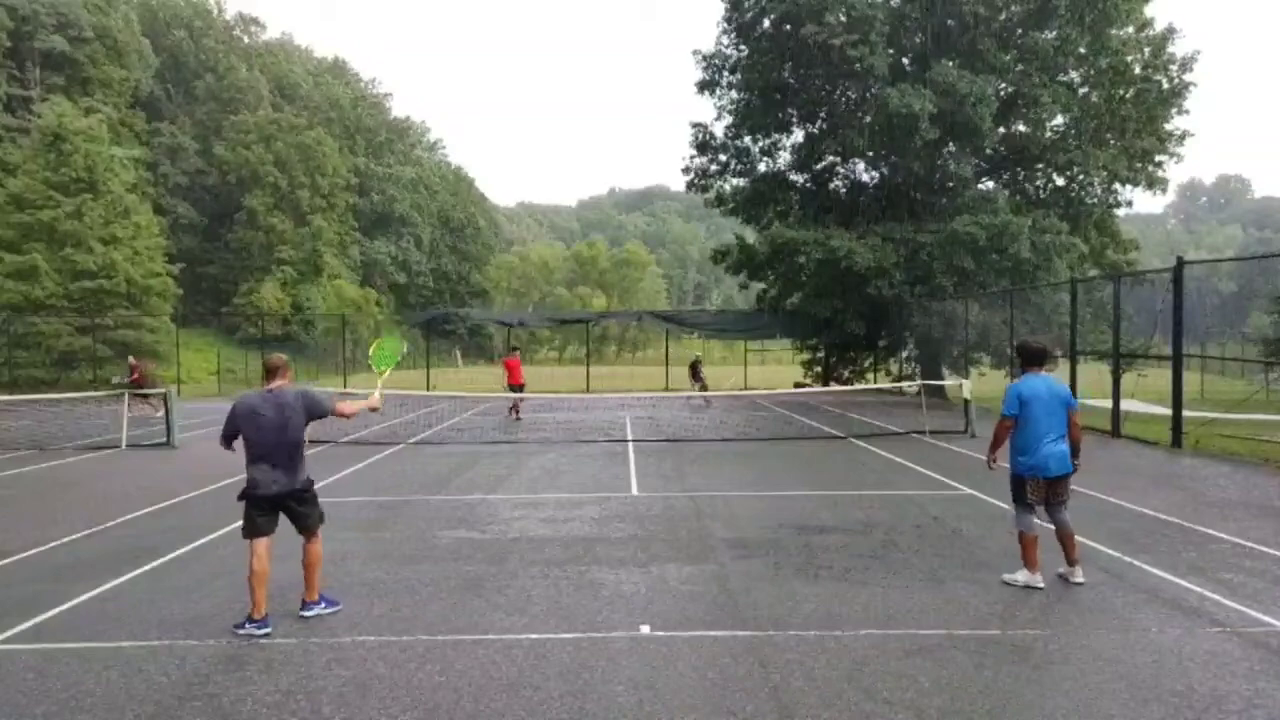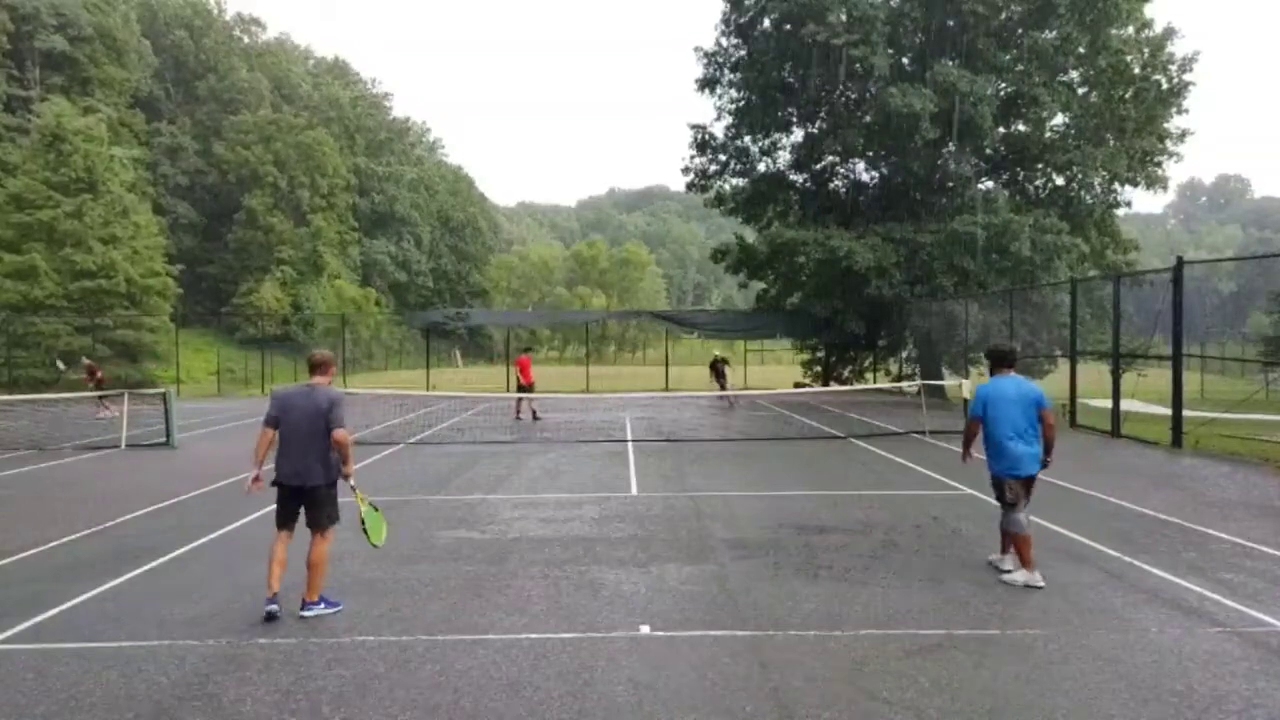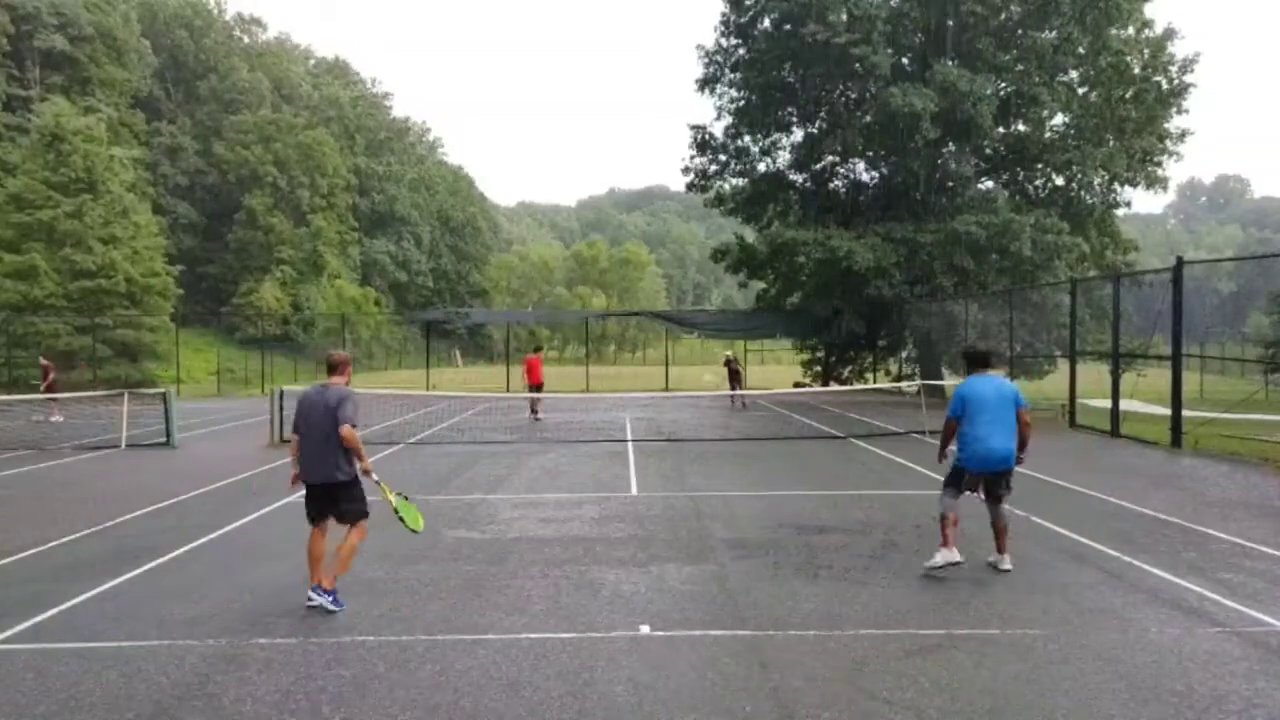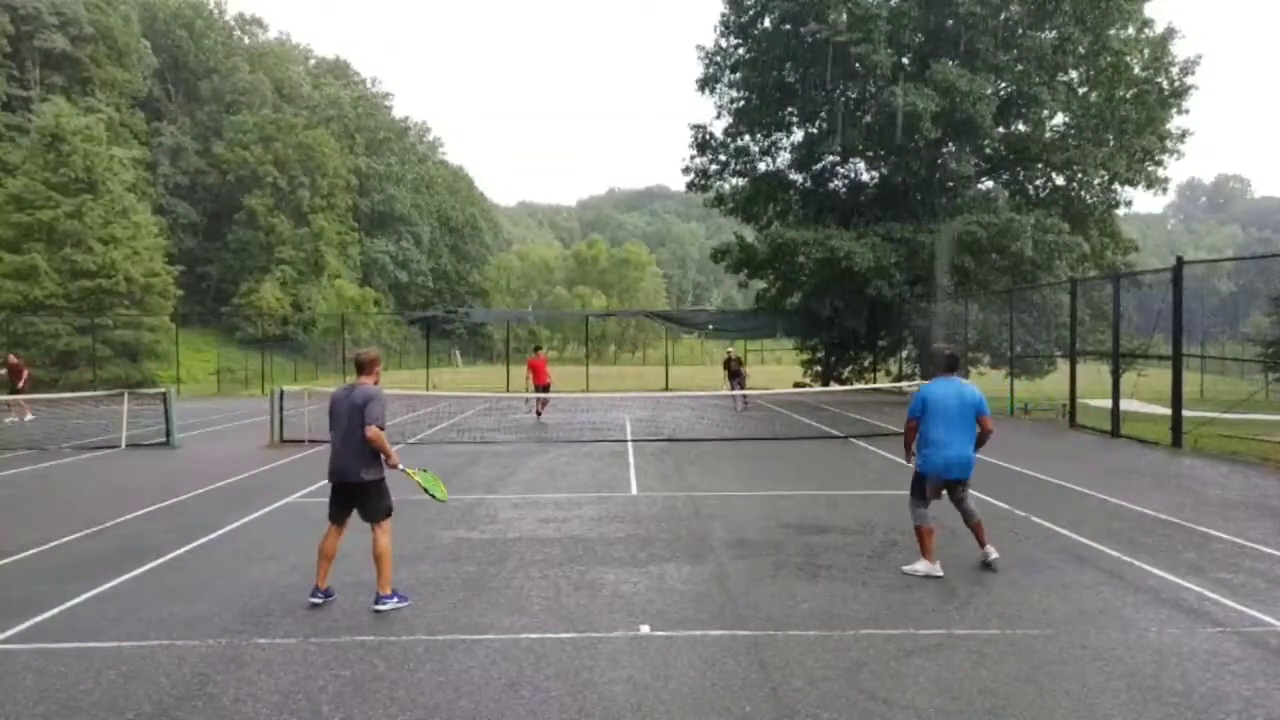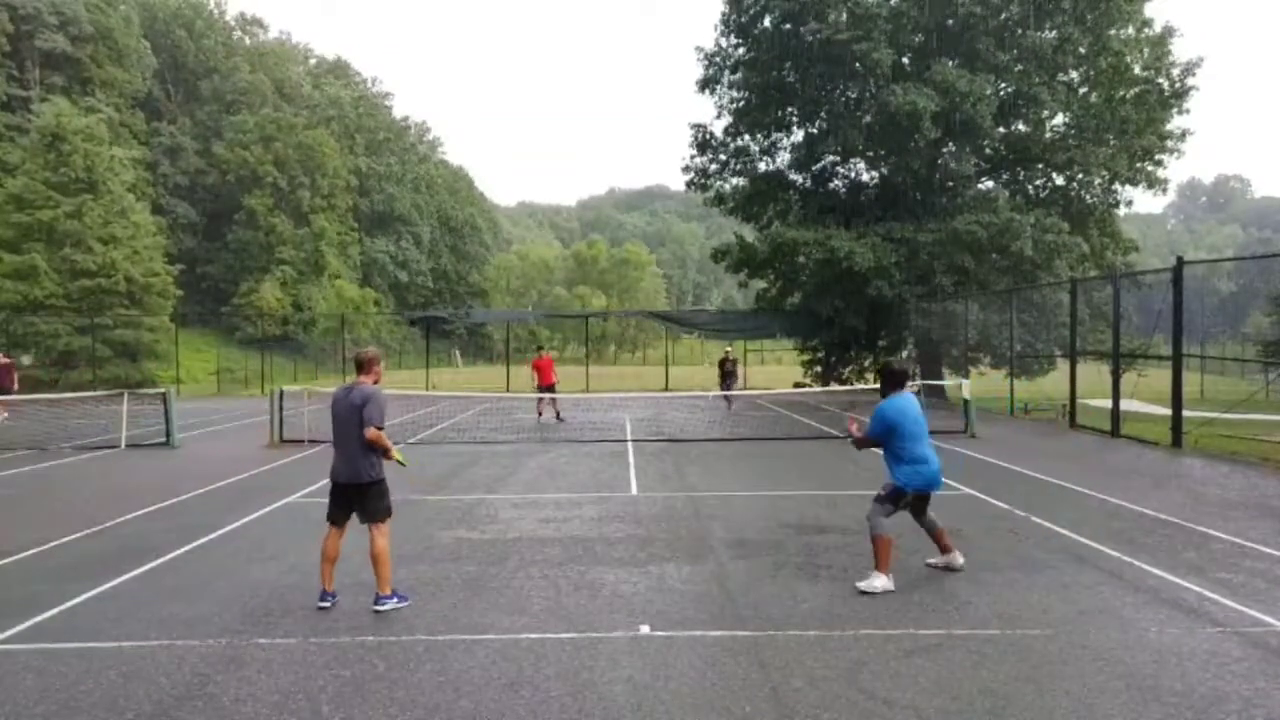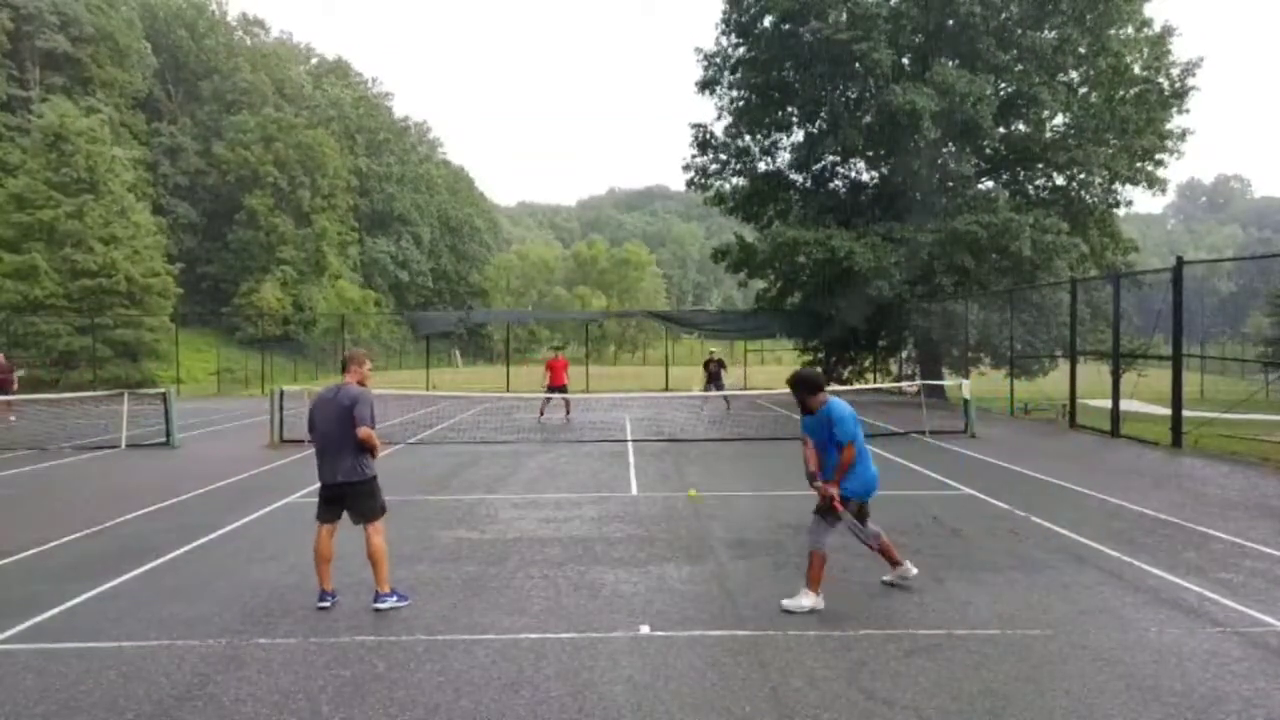
dt=0.4s
person 1, frame 1
left shoulder: (243, 404)
right shoulder: (300, 397)
left elbow: (226, 442)
right elbow: (342, 410)
left wrist: (250, 440)
right wrist: (370, 403)
left hip: (260, 487)
right hip: (295, 484)
left knee: (259, 548)
right knee: (312, 537)
left ankle: (258, 617)
right ankle: (311, 600)
person 1, frame 2
left shoulder: (282, 395)
right shoulder: (332, 397)
left elbow: (268, 432)
right elbow: (339, 436)
left wrist: (257, 468)
right wrist: (348, 463)
left hip: (287, 477)
right hip: (320, 478)
left knee: (283, 534)
right knee: (322, 536)
left ankle: (272, 596)
right ankle: (312, 600)
person 1, frame 3
left shoulder: (306, 396)
right shoulder: (345, 395)
left elbow: (296, 437)
right elbow: (345, 432)
left wrist: (296, 467)
right wrist: (363, 458)
left hip: (313, 475)
right hip: (340, 474)
left knee: (318, 528)
right knee: (358, 527)
left ankle: (316, 587)
right ankle: (325, 585)
person 1, frame 4
left shoulder: (337, 395)
right shoulder: (373, 394)
right elbow: (372, 432)
right wrist: (390, 455)
left hip: (340, 472)
right hip: (367, 474)
left knee: (335, 527)
right knee: (382, 529)
left ankle: (319, 588)
right ankle: (385, 594)
person 1, frame 5
left shoulder: (338, 395)
right shoulder: (372, 395)
right elbow: (371, 433)
right wrist: (388, 447)
left hip: (341, 473)
right hip: (367, 475)
left knee: (335, 530)
right knee: (379, 530)
left ankle: (326, 592)
right ankle: (384, 595)
person 1, frame 6
left shoulder: (320, 397)
right shoulder: (361, 395)
left elbow: (313, 434)
right elbow: (363, 432)
right wrist: (376, 446)
left hip: (329, 474)
right hip: (358, 474)
left knee: (326, 529)
right knee: (375, 528)
left ankle: (325, 592)
right ankle: (384, 593)
person 2, frame 1
left shoulder: (1018, 388)
right shoulder: (1062, 388)
left elbow: (1006, 425)
right elbow: (1075, 425)
left wrist: (992, 451)
right wrist: (1075, 457)
left hip: (1030, 464)
right hip: (1059, 461)
left knee: (1025, 513)
right knee: (1059, 513)
left ankle: (1032, 573)
right ankle: (1074, 569)
person 2, frame 2
left shoulder: (985, 391)
right shoulder: (1033, 388)
left elbow: (973, 426)
right elbow: (1049, 424)
left wrist: (966, 449)
right wrist: (1047, 453)
left hip: (1005, 463)
right hip: (1030, 460)
left knee: (1014, 513)
right knee: (1014, 508)
left ankle: (1030, 572)
right ankle: (1006, 556)
person 2, frame 3
left shoulder: (964, 389)
right shoulder: (1009, 387)
left elbow: (951, 425)
right elbow: (1025, 422)
left wrist: (942, 449)
right wrist: (1020, 450)
left hip: (973, 457)
right hip: (1003, 457)
left knee: (949, 496)
right knee: (996, 504)
left ankle: (949, 550)
right ankle: (1002, 557)
person 2, frame 4
left shoulder: (925, 391)
right shoulder: (974, 393)
left elbow: (911, 427)
right elbow: (987, 429)
left wrist: (908, 450)
right wrist: (970, 449)
left hip: (932, 462)
right hip: (962, 462)
left knee: (919, 506)
right knee: (962, 501)
left ankle: (929, 563)
right ankle: (986, 549)
person 2, frame 5
left shoulder: (885, 409)
right shoulder: (910, 400)
left elbow: (865, 442)
left wrist: (855, 434)
right wrist: (863, 436)
left hip: (912, 476)
right hip: (927, 471)
left knee: (876, 515)
right knee: (920, 513)
left ankle: (882, 576)
right ankle: (950, 555)
person 2, frame 6
left shoulder: (838, 412)
right shoulder: (809, 416)
left elbow: (849, 454)
right elbow: (810, 450)
left wrist: (830, 485)
right wrist: (817, 482)
left hip: (852, 483)
right hip: (855, 481)
left knee: (818, 529)
right knee: (861, 525)
left ankle: (811, 595)
right ankle: (902, 567)
